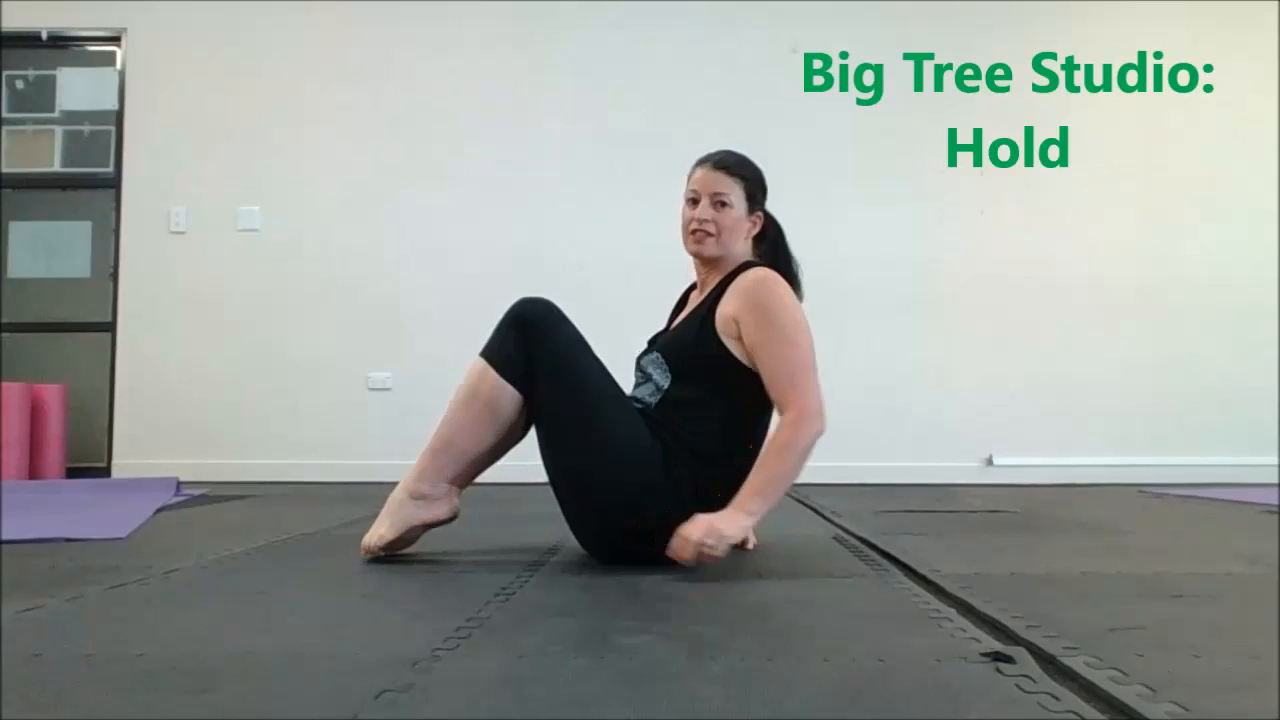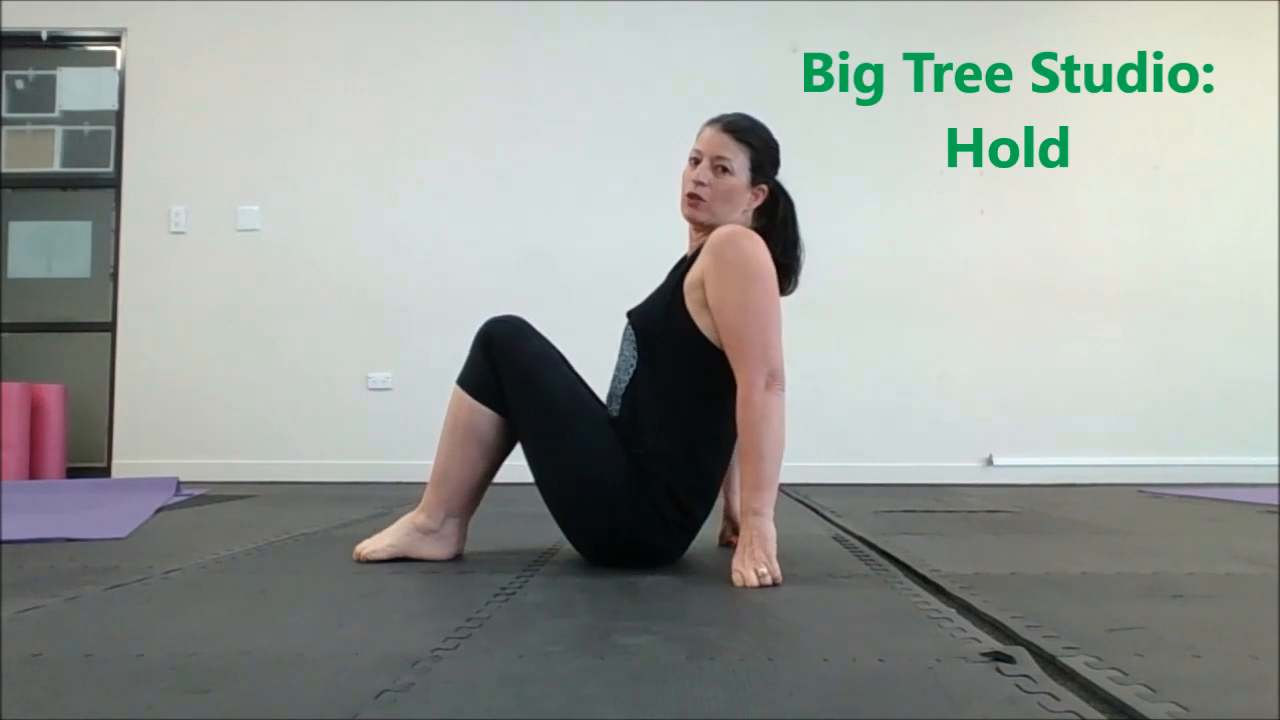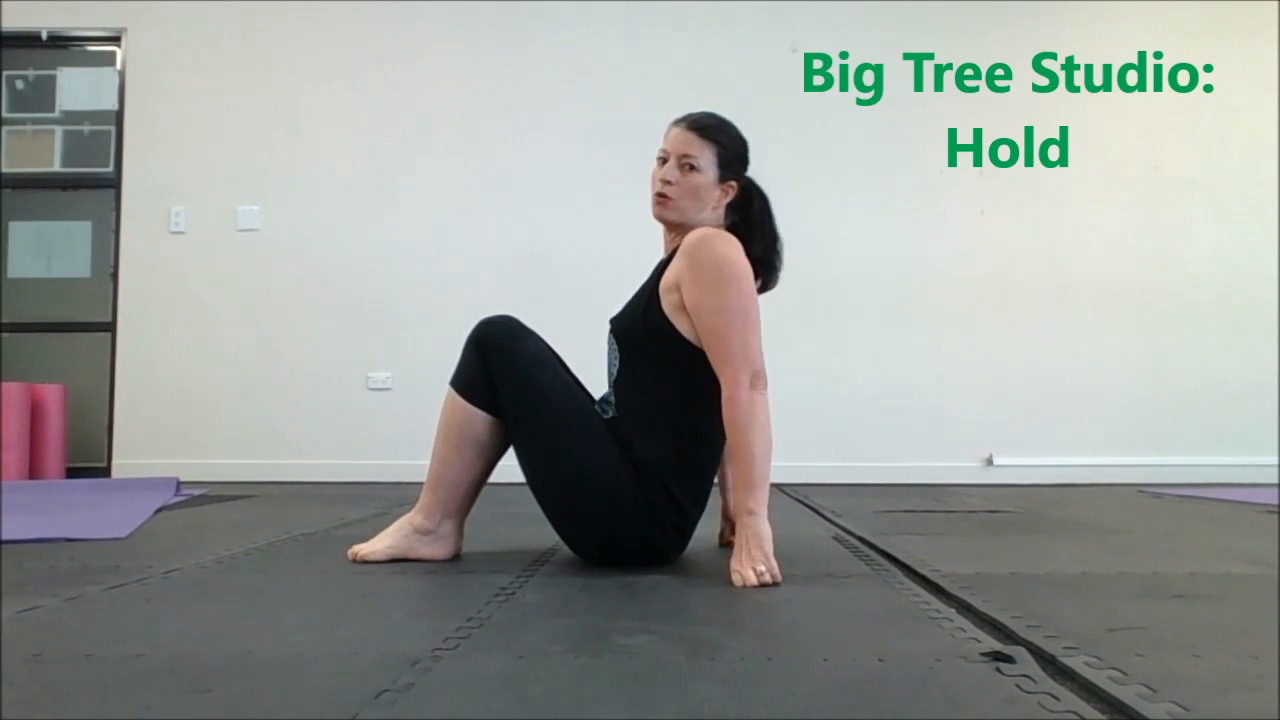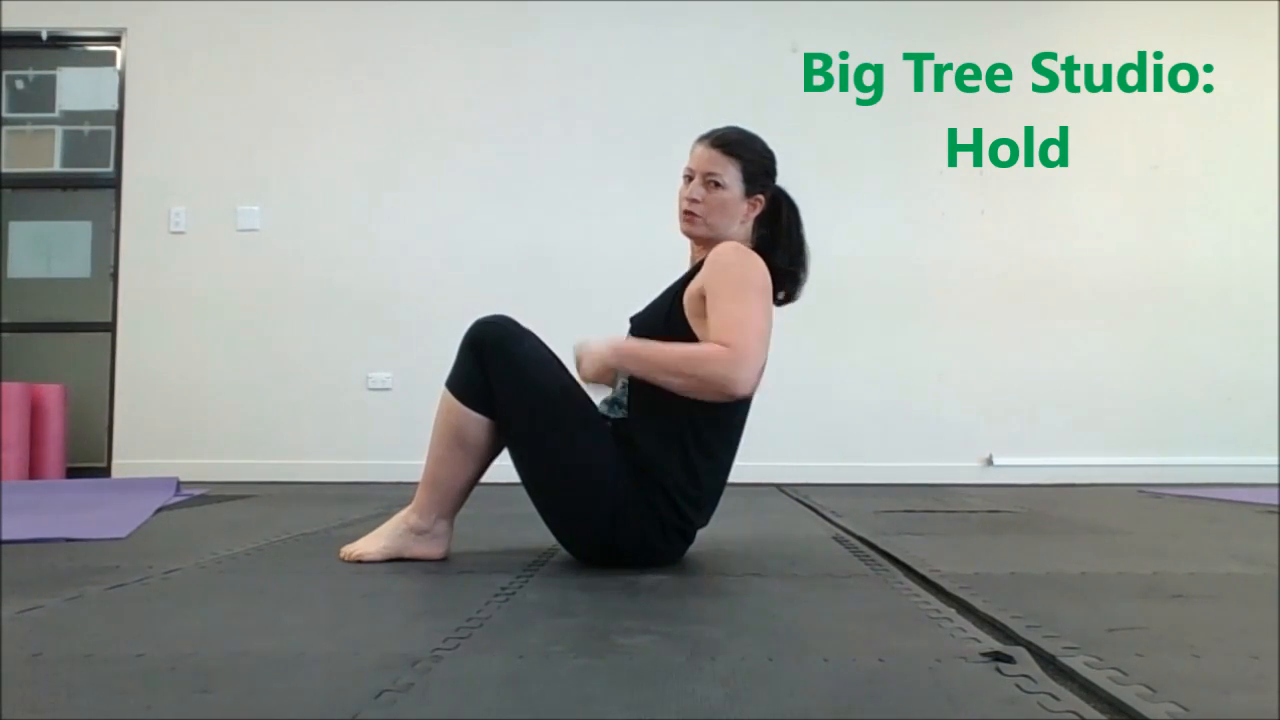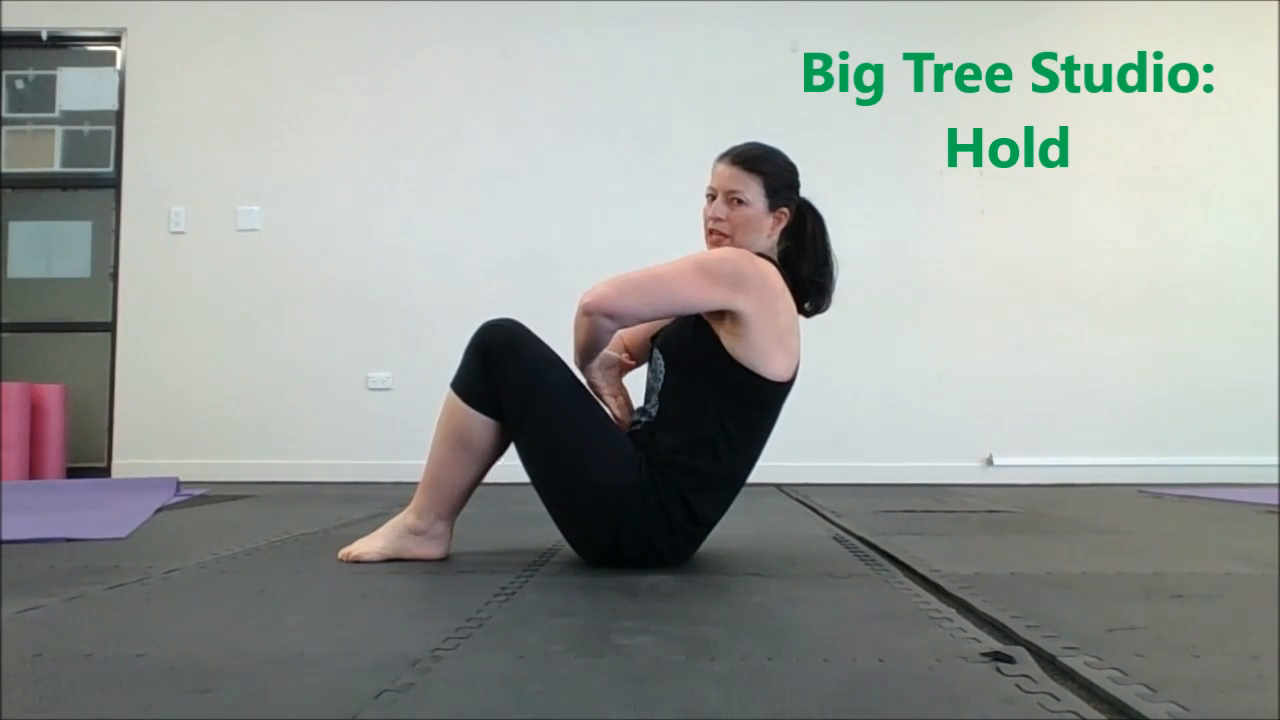
dt=1s
person 1, frame 1
left shoulder: (760, 291)
right shoulder: (696, 298)
left elbow: (804, 417)
left wrist: (737, 514)
right wrist: (740, 505)
left hip: (650, 508)
right hip: (639, 506)
left knee: (532, 324)
left ankle: (425, 491)
right ankle: (438, 487)
person 1, frame 2
left shoulder: (736, 249)
right shoulder: (702, 259)
left elbow: (763, 385)
right elbow: (718, 395)
left wrist: (758, 524)
right wrist: (733, 506)
left hip: (639, 514)
right hip: (638, 505)
left knee: (504, 343)
right knee: (508, 347)
left ankle: (435, 526)
right ankle: (442, 521)
person 1, frame 3
left shoulder: (710, 251)
right shoulder: (685, 262)
left elbow: (745, 386)
right elbow: (714, 397)
left wrist: (754, 522)
right wrist: (733, 509)
left hip: (631, 516)
right hip: (634, 508)
left knee: (497, 344)
right knee: (500, 346)
left ankle: (431, 527)
right ankle: (438, 523)
person 1, frame 4
left shoulder: (736, 264)
right shoulder: (711, 272)
left elbow: (732, 375)
left wrist: (620, 354)
left hip: (632, 516)
right hip: (637, 507)
left knee: (493, 343)
right knee: (503, 354)
left ankle: (424, 526)
right ankle: (429, 519)
person 1, frame 5
left shoulder: (744, 275)
right shoulder: (724, 295)
left elbow: (600, 304)
right elbow: (623, 343)
left wrist: (590, 365)
right wrist: (603, 365)
left hip: (644, 516)
right hip: (652, 508)
left knee: (500, 347)
right knee: (510, 362)
left ankle: (424, 526)
right ankle: (429, 520)
